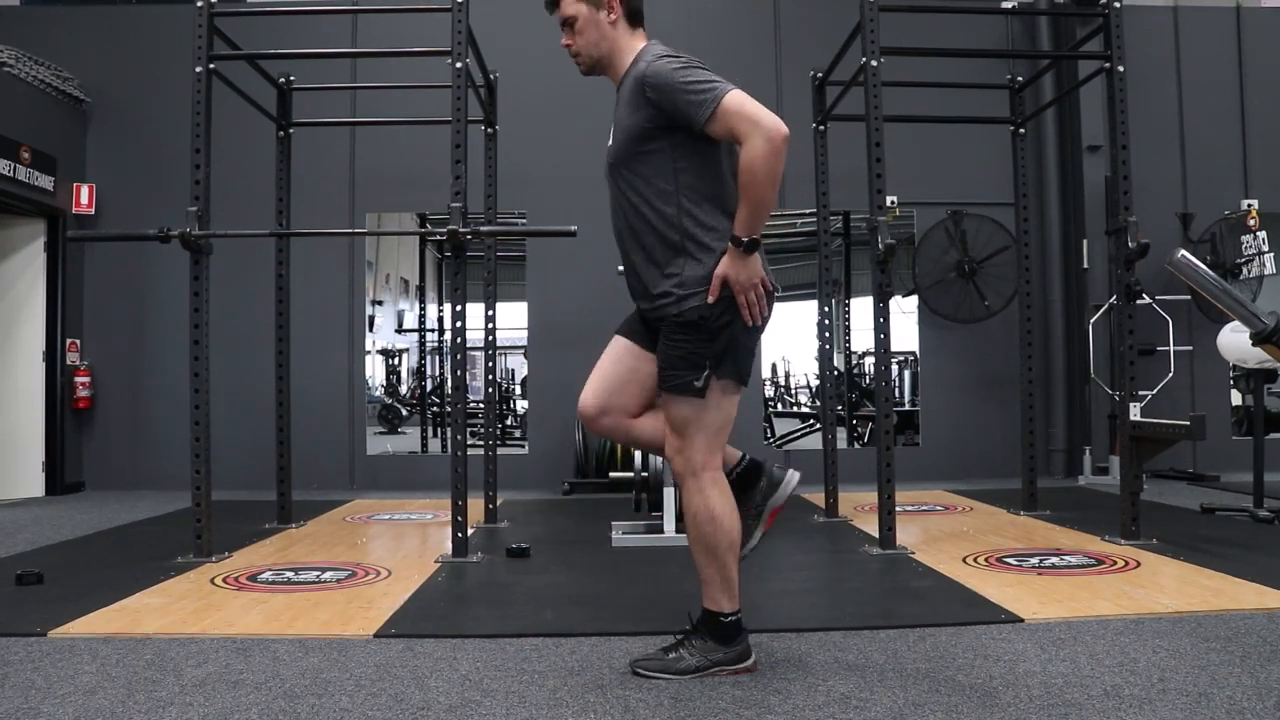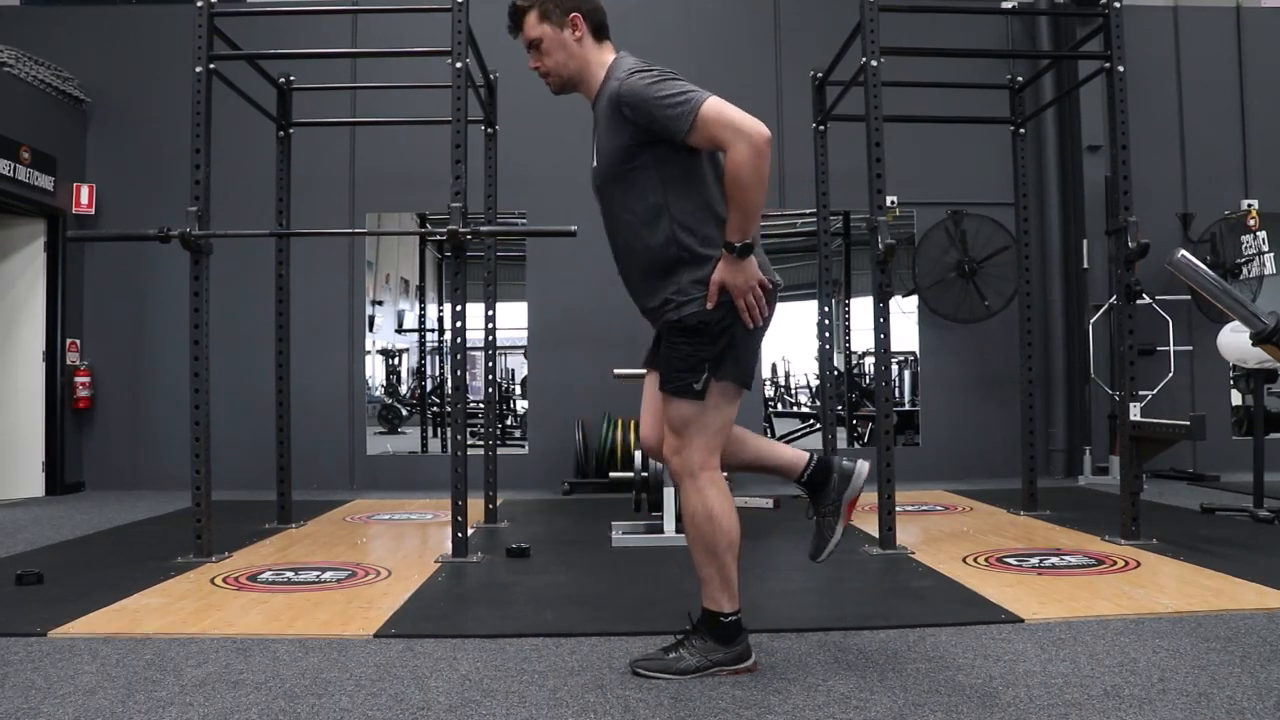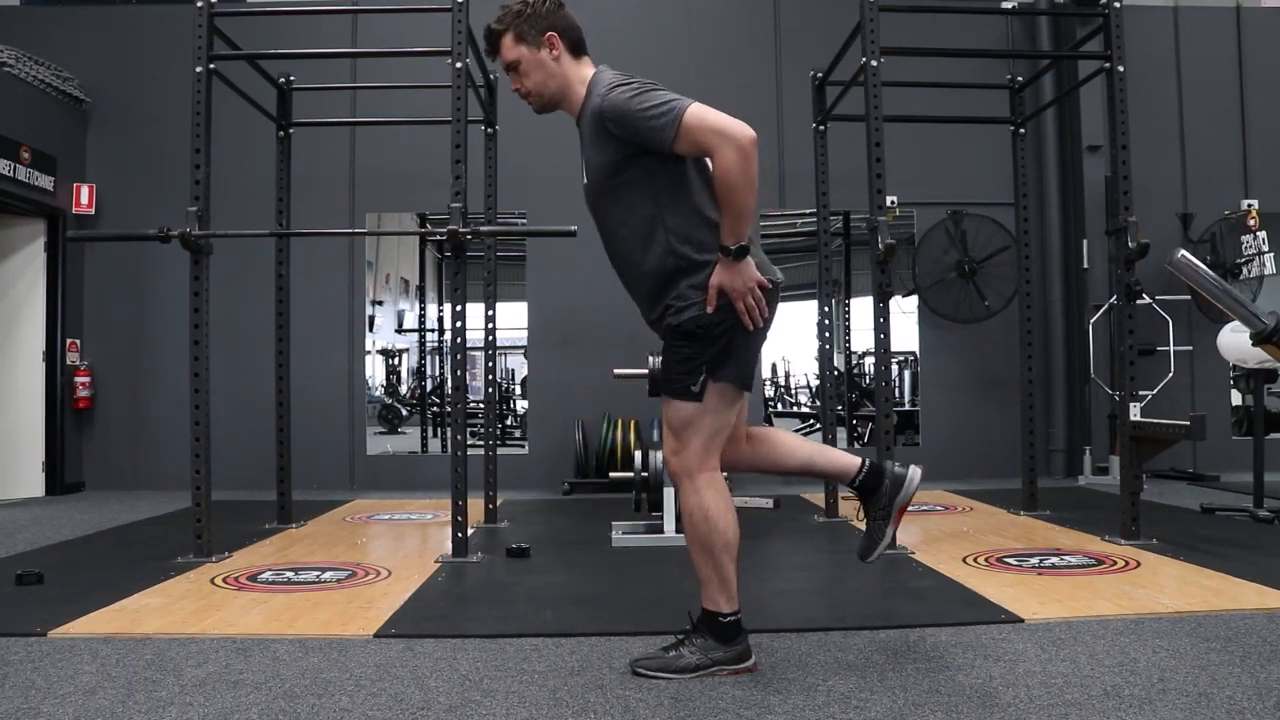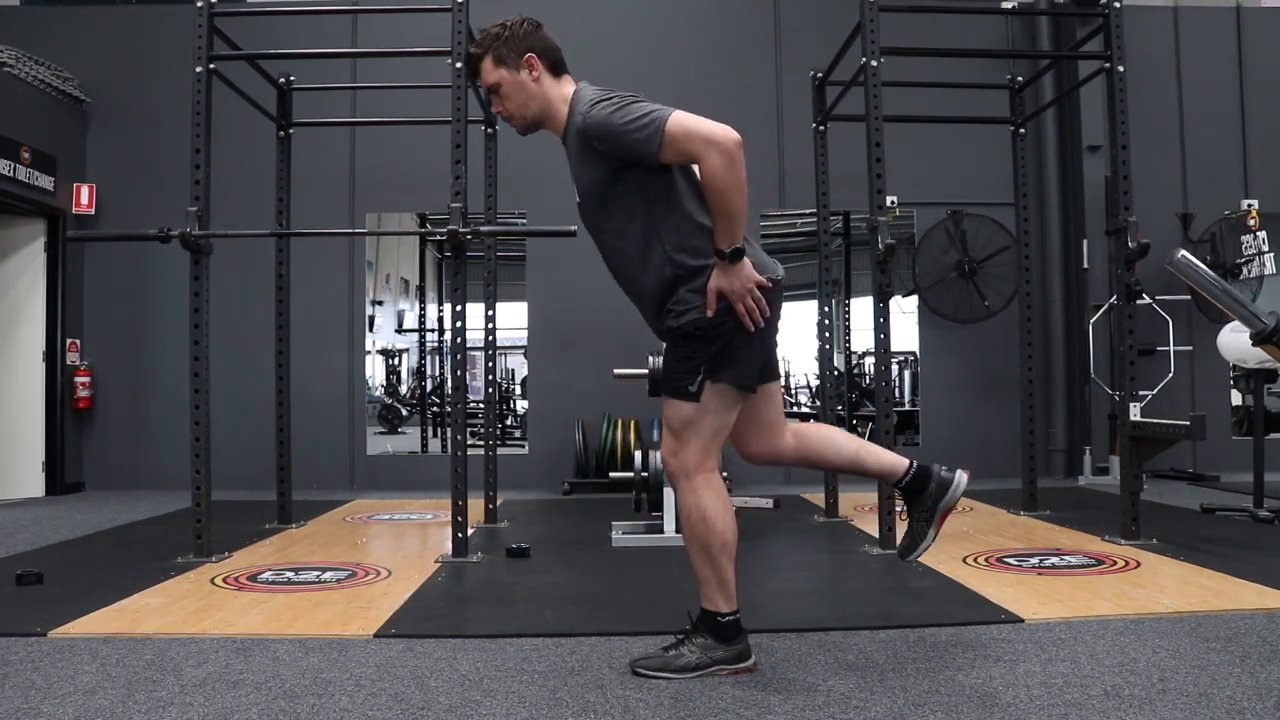
dt=0.3s
person 1, frame 1
left shoulder: (660, 73)
right shoulder: (635, 89)
left elbow: (766, 134)
left wrist: (742, 248)
left hip: (707, 293)
right hip: (672, 296)
left knee: (693, 462)
right knee: (603, 411)
left ankle: (723, 637)
right ankle: (750, 479)
person 1, frame 2
left shoulder: (633, 87)
right shoulder: (610, 102)
left elbow: (749, 137)
left wrist: (738, 253)
left hip: (713, 296)
right hip: (687, 299)
left knee: (689, 459)
right knee: (663, 440)
left ankle: (723, 637)
right ankle: (821, 473)
person 1, frame 3
left shoulder: (614, 101)
right shoulder: (596, 115)
left elbow: (735, 140)
right elbow: (700, 165)
left wrist: (735, 255)
left hip: (714, 298)
right hip: (701, 299)
left knee: (689, 461)
right knee: (721, 446)
left ankle: (722, 635)
right ankle: (873, 478)
person 1, frame 4
left shoulder: (598, 116)
right shoulder: (586, 130)
left elbow: (720, 143)
right elbow: (683, 168)
left wrist: (730, 258)
left hip: (717, 298)
right hip: (717, 301)
left knee: (689, 462)
right knee: (768, 441)
left ankle: (722, 635)
right ankle: (923, 480)
